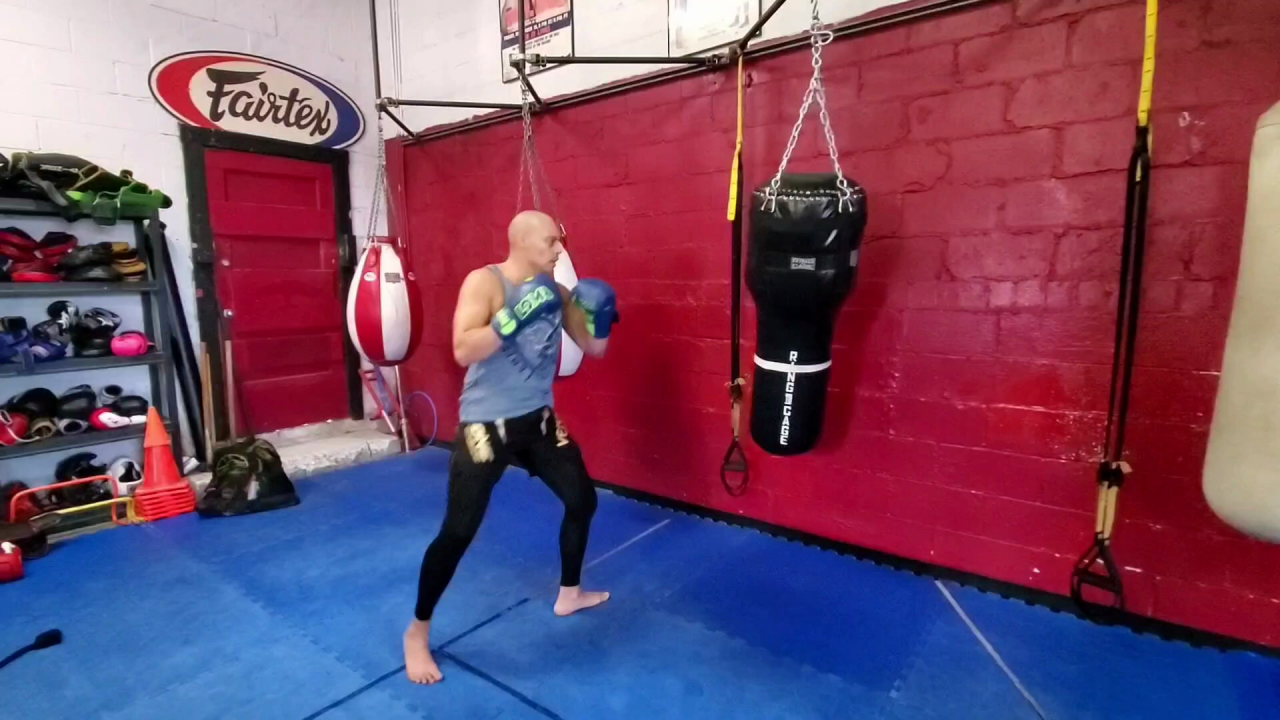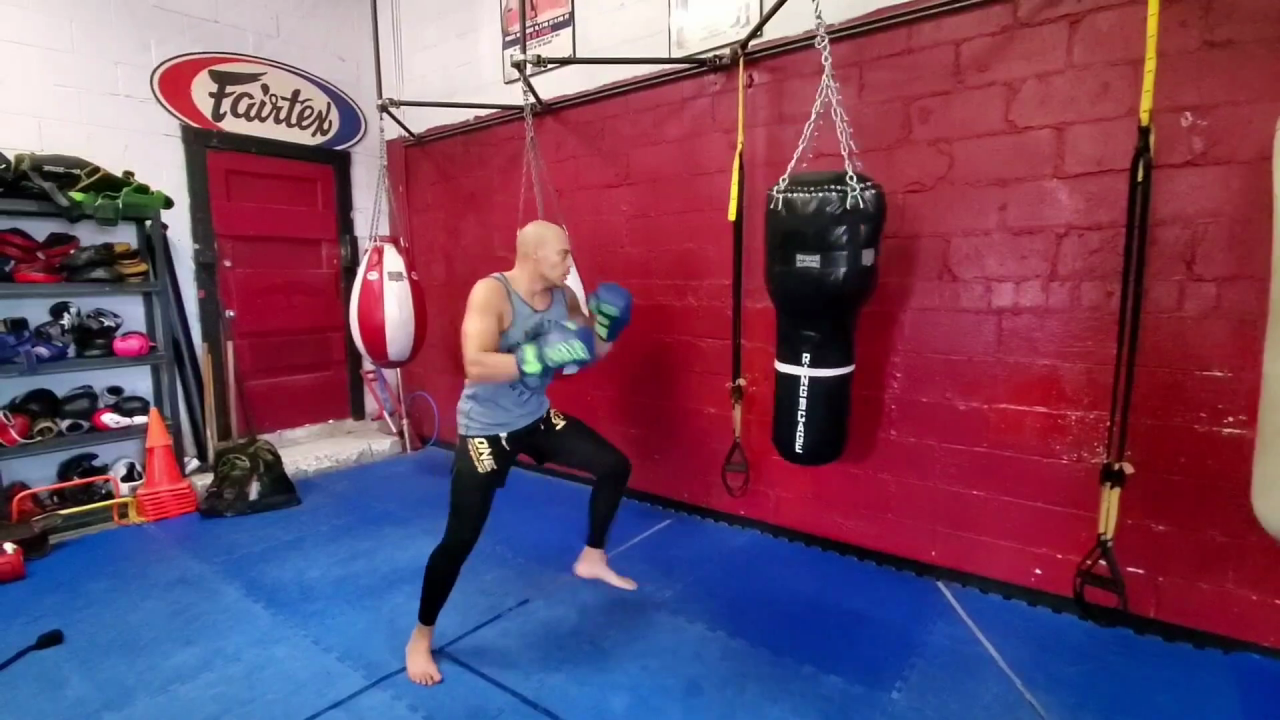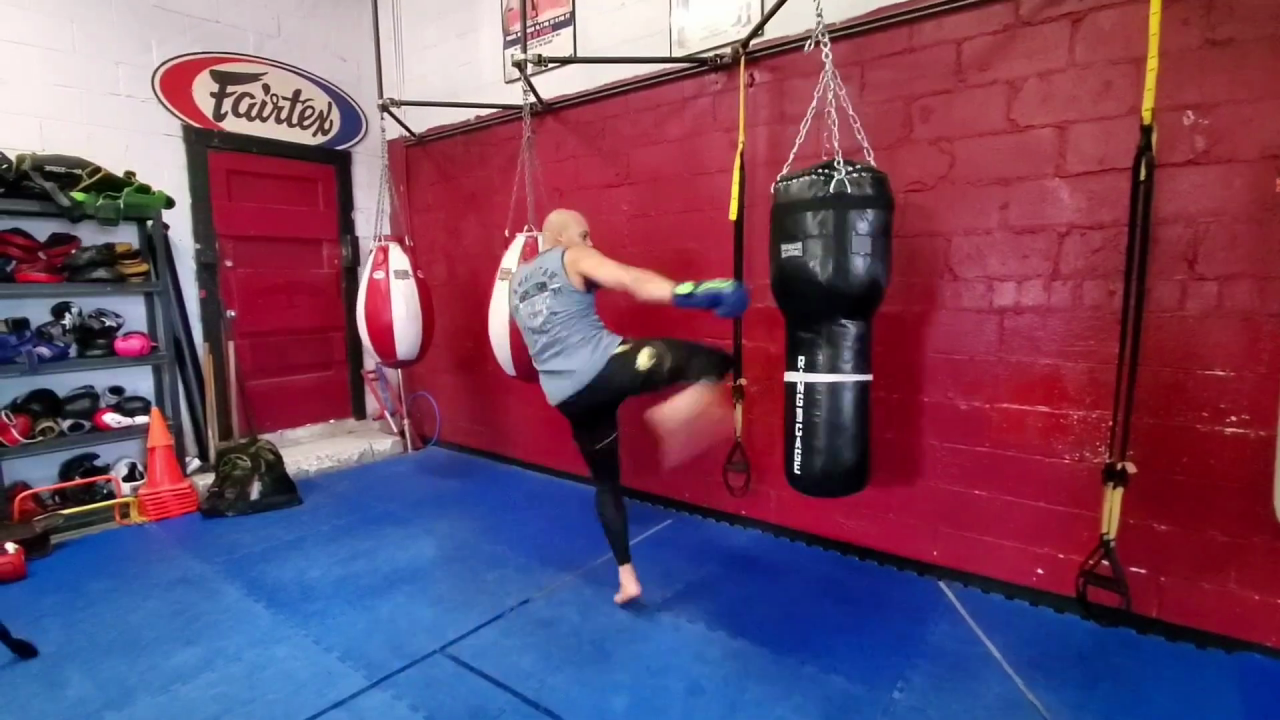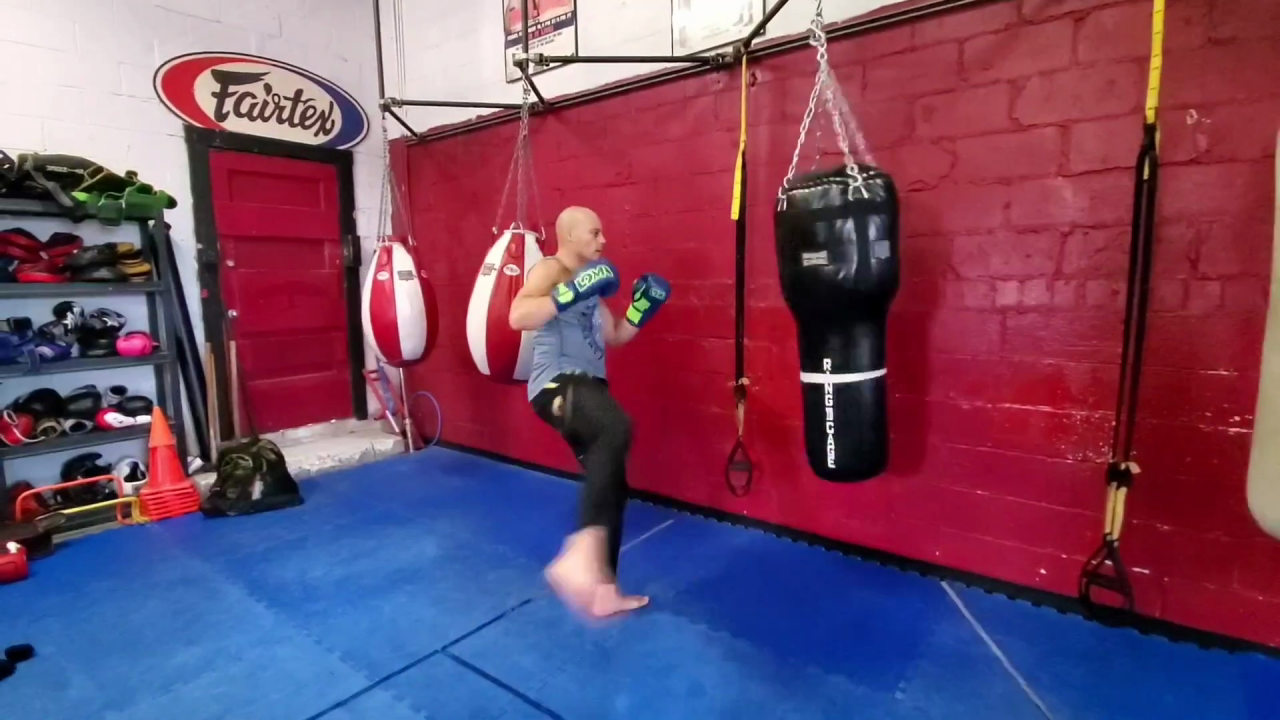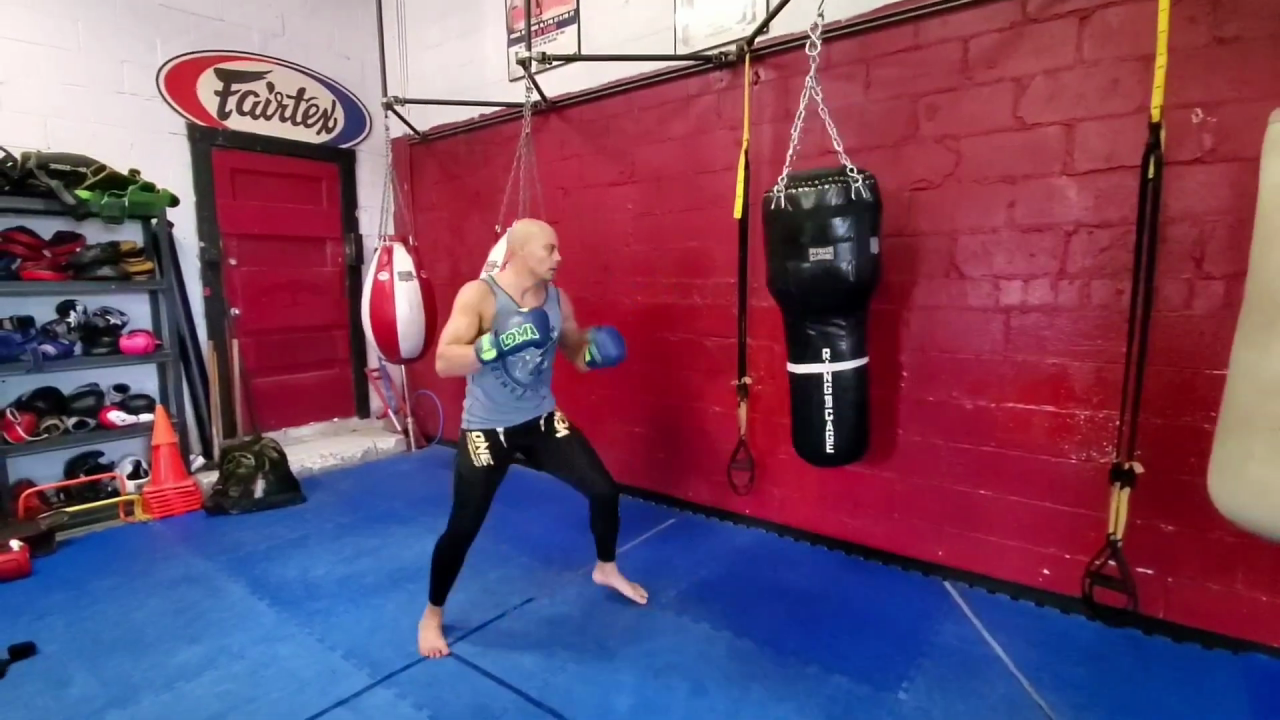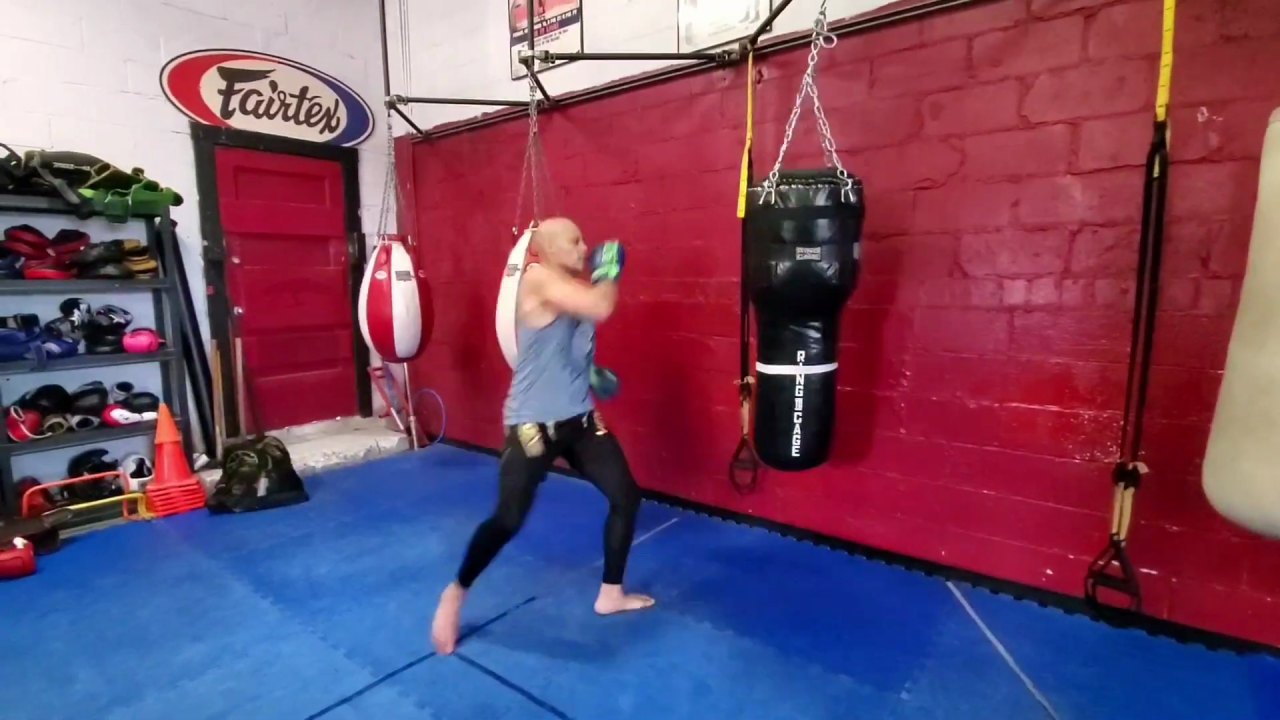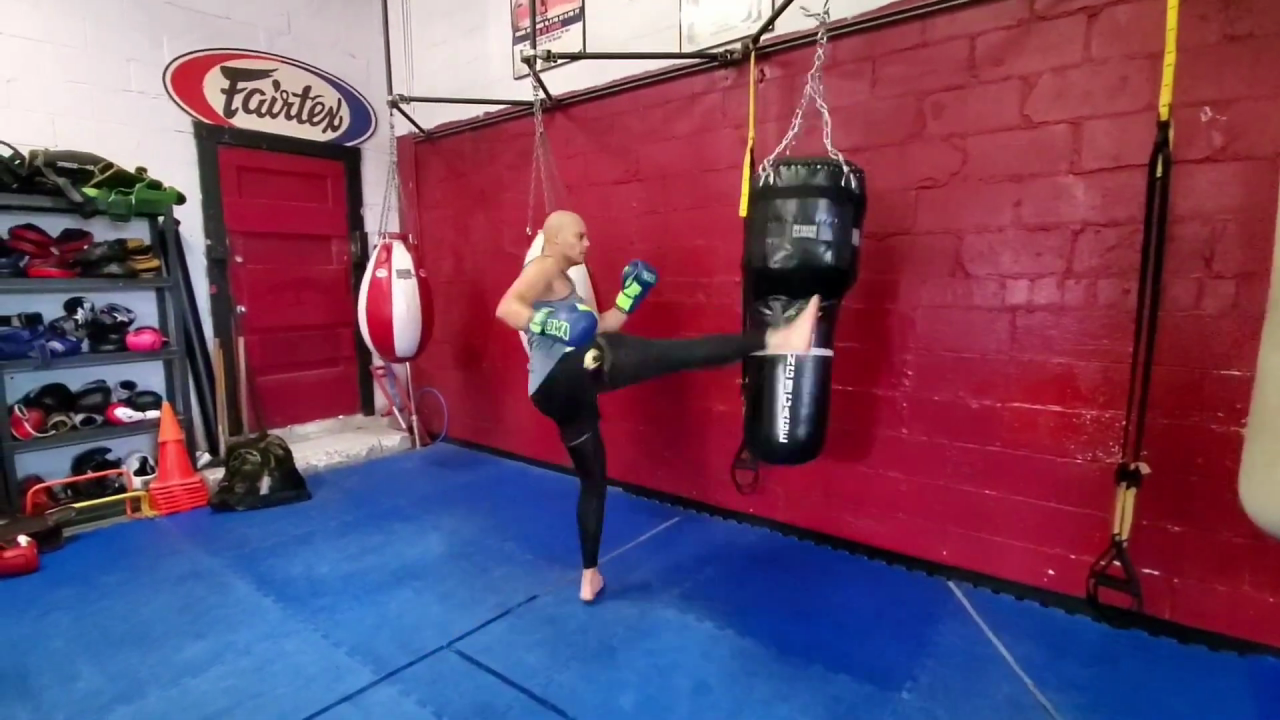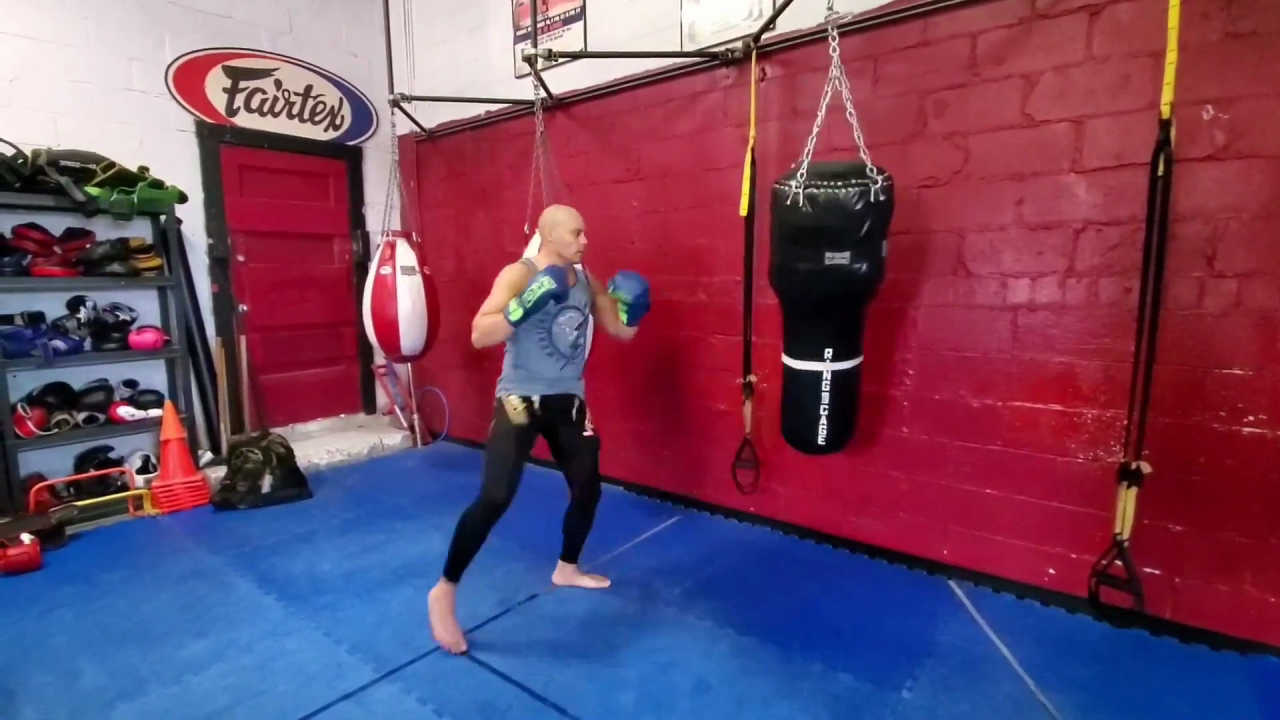
dt=0.4s
person 1, frame 1
left shoulder: (553, 290)
right shoulder: (482, 283)
left elbow: (594, 347)
right elbow: (464, 350)
left wrist: (600, 317)
right wrist: (515, 316)
left hip: (539, 419)
right hip: (485, 425)
left knee: (583, 499)
right knee: (458, 531)
left ankle: (569, 593)
right ankle: (418, 632)
person 1, frame 2
left shoulder: (562, 296)
right shoulder: (490, 294)
left elbow: (590, 346)
right elbow: (478, 367)
left wrist: (606, 323)
right wrist: (541, 355)
left hip: (537, 419)
right hip: (485, 431)
left knee: (615, 467)
right knee: (460, 540)
left ankle: (593, 558)
right ankle: (420, 637)
person 1, frame 3
left shoulder: (519, 279)
right shoulder: (576, 257)
right elbow: (635, 282)
right wrist: (699, 291)
left hip: (571, 396)
right hip: (604, 365)
left knee: (607, 481)
right knee: (705, 359)
left ankle: (627, 577)
right ankle: (687, 402)
person 1, frame 4
left shoulder: (596, 280)
right shoulder: (549, 269)
left elbow: (615, 337)
right elbow: (518, 318)
left wrist: (640, 305)
right wrist: (572, 291)
left hip: (586, 385)
right hip: (558, 386)
left knee: (614, 486)
right knee: (617, 433)
left ankle: (607, 592)
right ankle: (583, 551)
person 1, frame 5
left shoulder: (556, 297)
right shoulder: (478, 295)
left elbow: (578, 357)
right elbow: (445, 362)
left wrist: (596, 352)
right wrist: (498, 344)
left hip: (543, 420)
right hip: (486, 429)
left knee: (604, 489)
right knee: (463, 528)
left ankle: (606, 567)
right ankle: (433, 614)
person 1, frame 6
left shoulder: (569, 284)
right shoulder: (539, 278)
right elbow: (597, 307)
left wrist: (592, 372)
right wrist: (607, 269)
left hip: (580, 416)
right hip: (535, 421)
left knee: (626, 495)
right knee: (508, 522)
left ankle: (612, 593)
right ankle: (454, 597)
person 1, frame 7
left shoulder: (562, 279)
right shoulder: (545, 268)
left elbow: (603, 325)
right elbow: (507, 308)
left wrist: (630, 293)
right wrist: (545, 322)
left hip: (558, 388)
right hip: (566, 371)
left knee: (593, 477)
right knee: (664, 352)
left ankle: (590, 577)
right ankle: (775, 340)
person 1, frame 8
left shoulder: (584, 282)
right shoulder: (518, 275)
left elbow: (624, 331)
right elbow: (479, 335)
left wrist: (631, 305)
right wrist: (526, 303)
left hip: (569, 402)
right hip: (521, 399)
left knee: (587, 491)
right knee: (497, 495)
left ankle: (566, 569)
right ankle: (444, 590)
